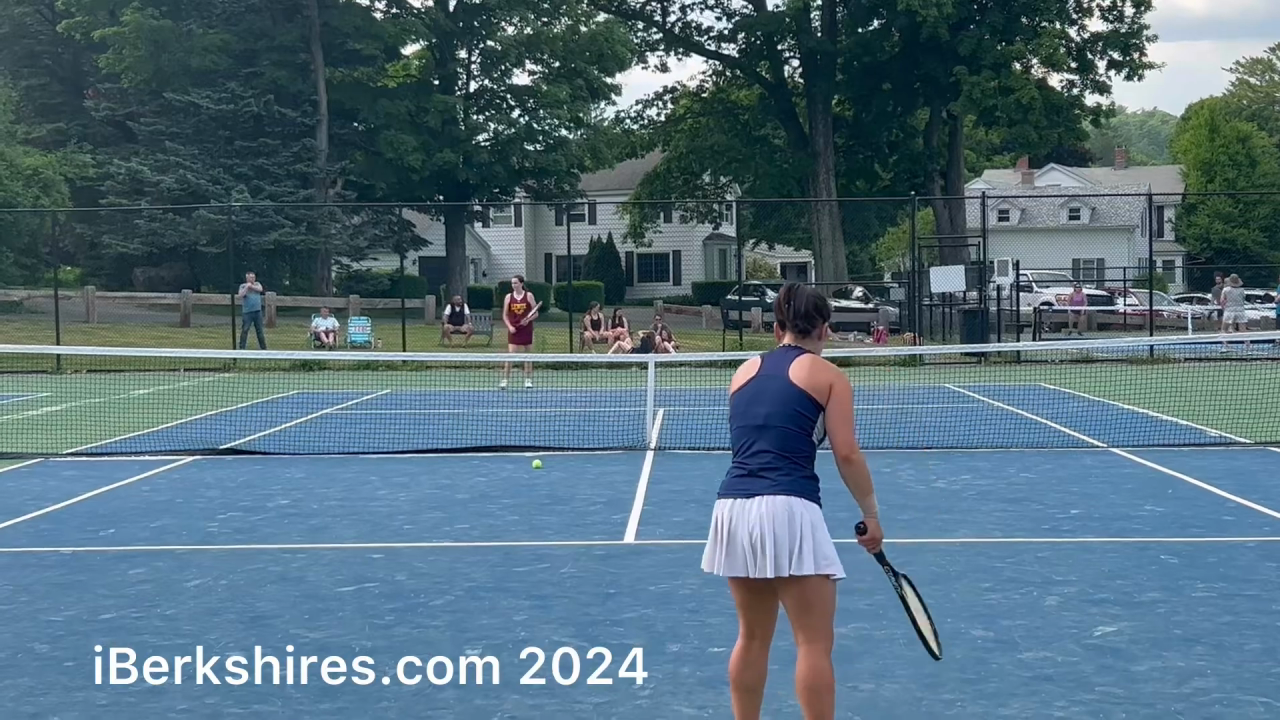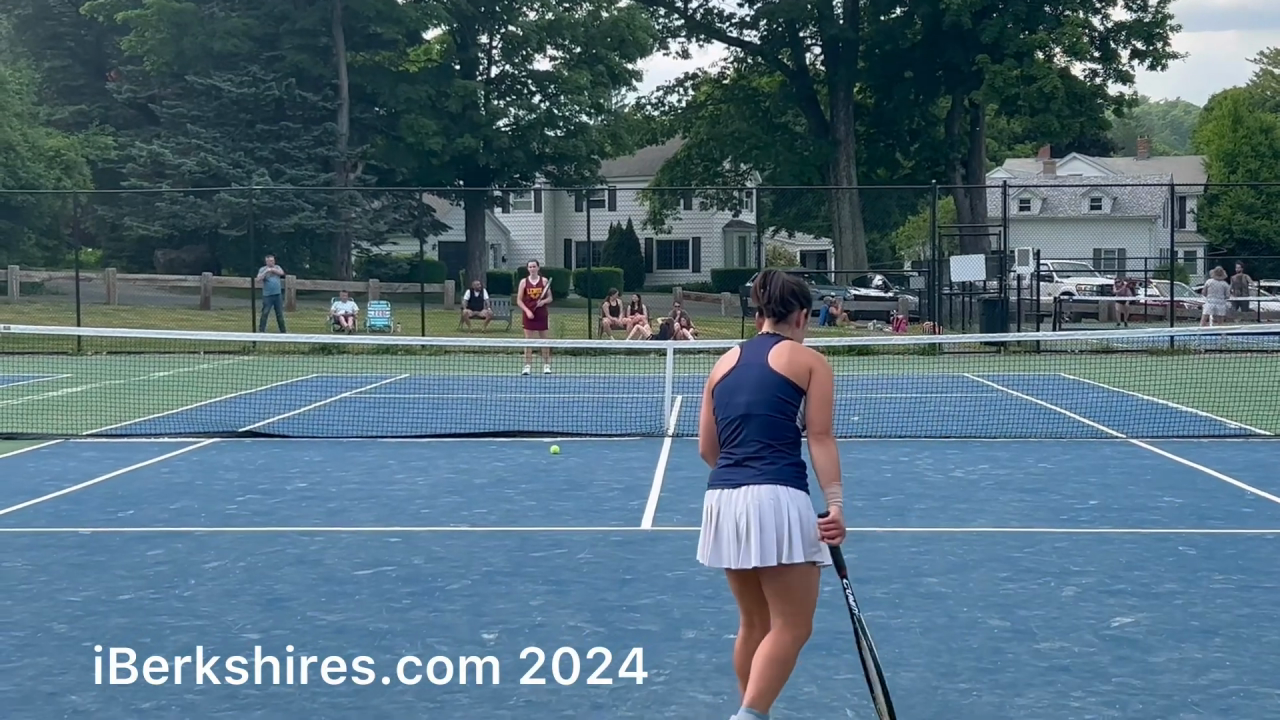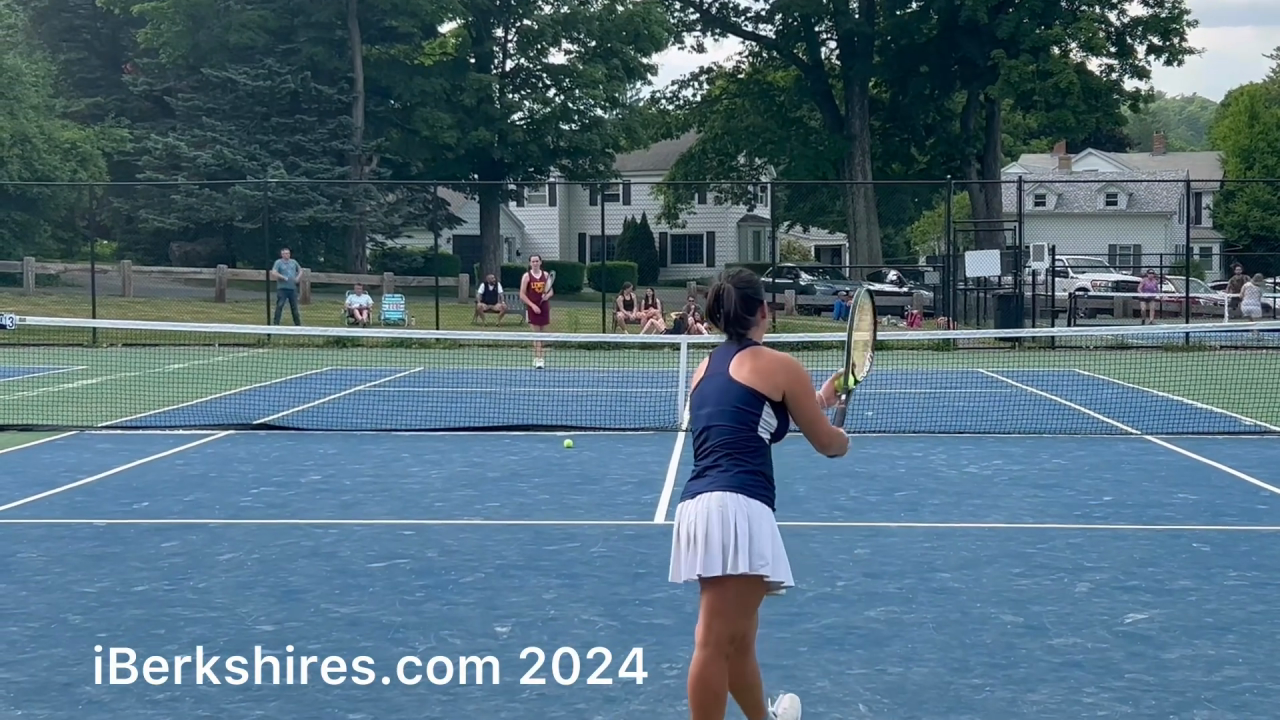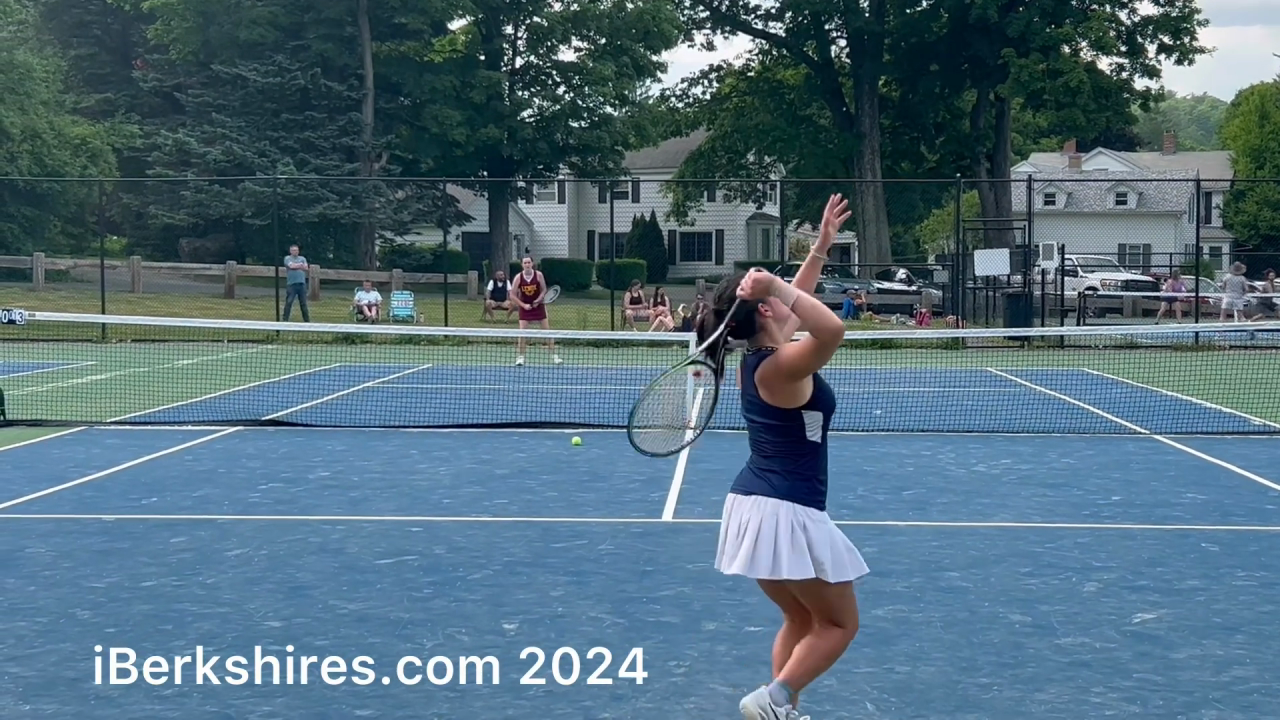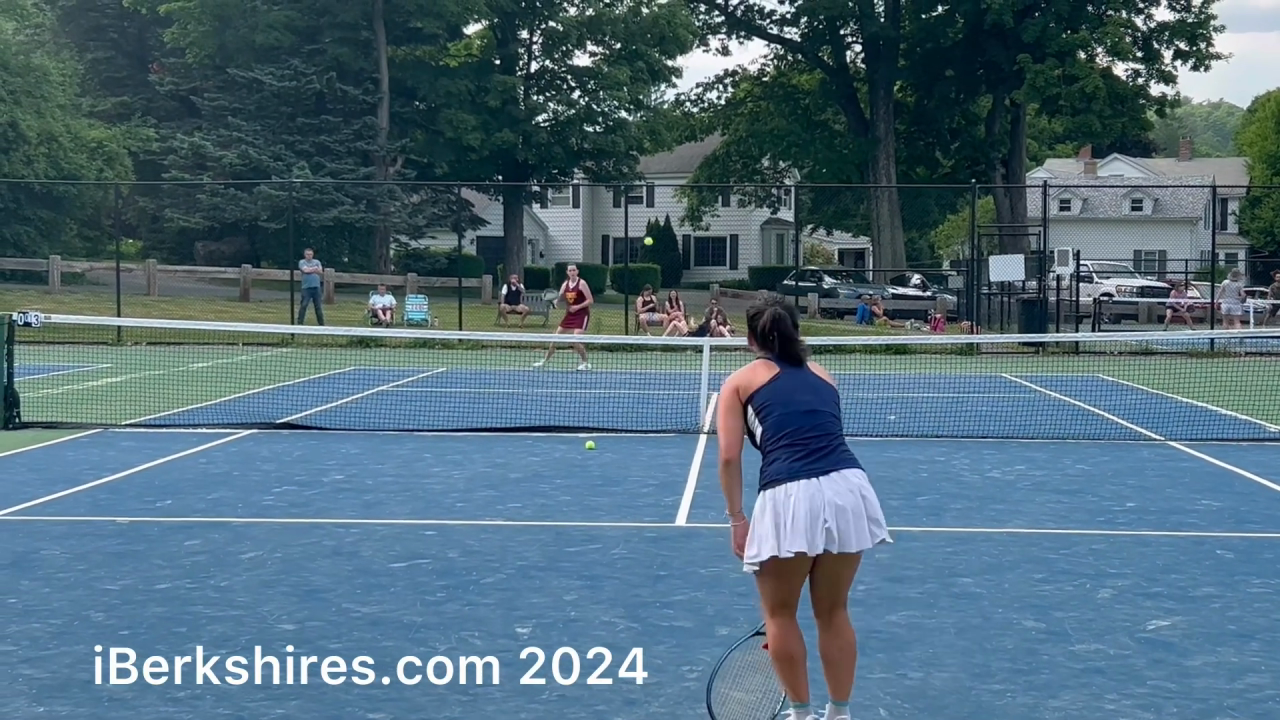
dt=1s
person 1, frame 1
left shoulder: (745, 371)
right shoulder: (828, 376)
right elbow: (847, 455)
right wrist: (872, 516)
left hip: (733, 508)
right hip: (787, 511)
left knee: (753, 638)
right knee: (815, 643)
person 1, frame 2
left shoulder: (725, 362)
right shoulder: (810, 361)
right elbow: (820, 438)
right wrist: (835, 504)
left hip: (722, 499)
right hip: (777, 499)
left knee: (753, 624)
right knee: (790, 628)
person 1, frame 3
left shoulder: (706, 368)
right shoulder: (779, 365)
right elbow: (826, 442)
left wrist: (817, 400)
right wrist: (843, 439)
left hip: (697, 507)
right hip: (736, 509)
left knee: (738, 639)
right knee: (715, 644)
person 1, frame 4
left shoulder: (762, 357)
right shoulder: (781, 366)
left elbow: (796, 299)
right elbow: (831, 328)
left wrist: (823, 242)
right wrist: (776, 284)
left hip: (756, 507)
right hip: (786, 515)
left knee: (803, 621)
right knee: (839, 623)
person 1, frame 5
left shoulder: (740, 381)
right shoulder: (821, 375)
left elbow: (729, 458)
left wrist: (737, 518)
left hip: (789, 498)
right hip: (848, 486)
left knee: (779, 613)
right knee: (831, 611)
